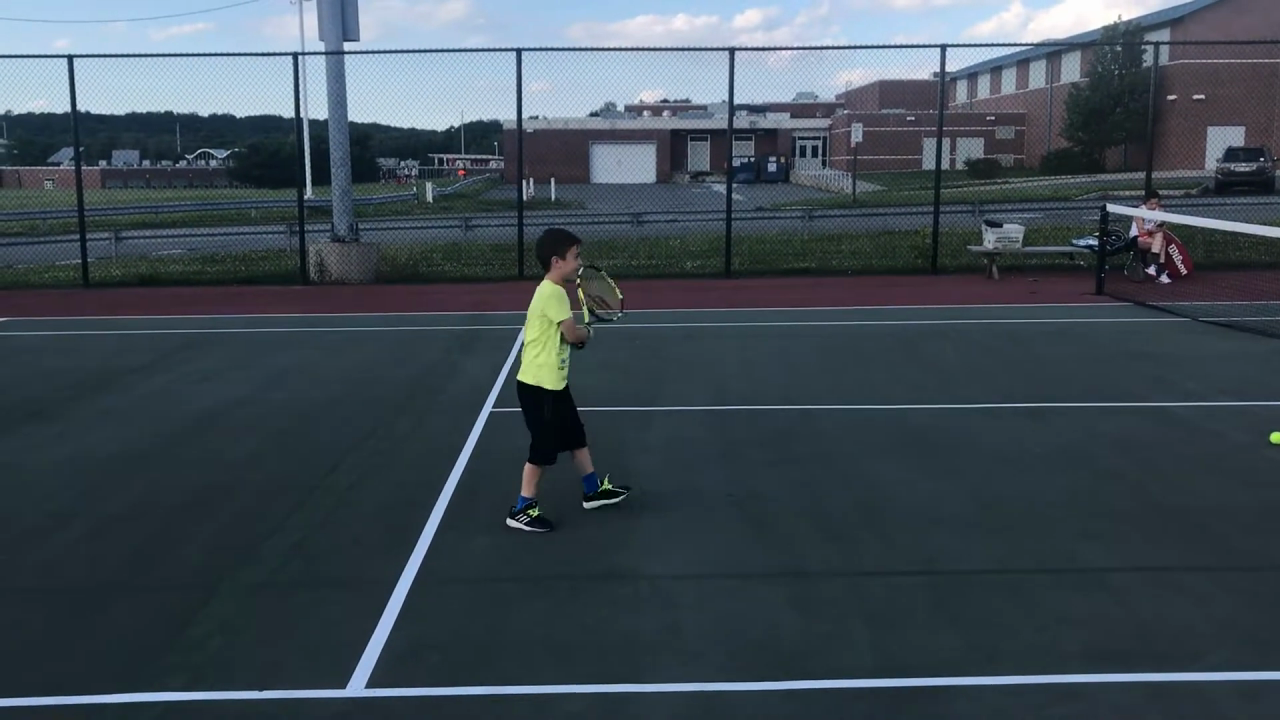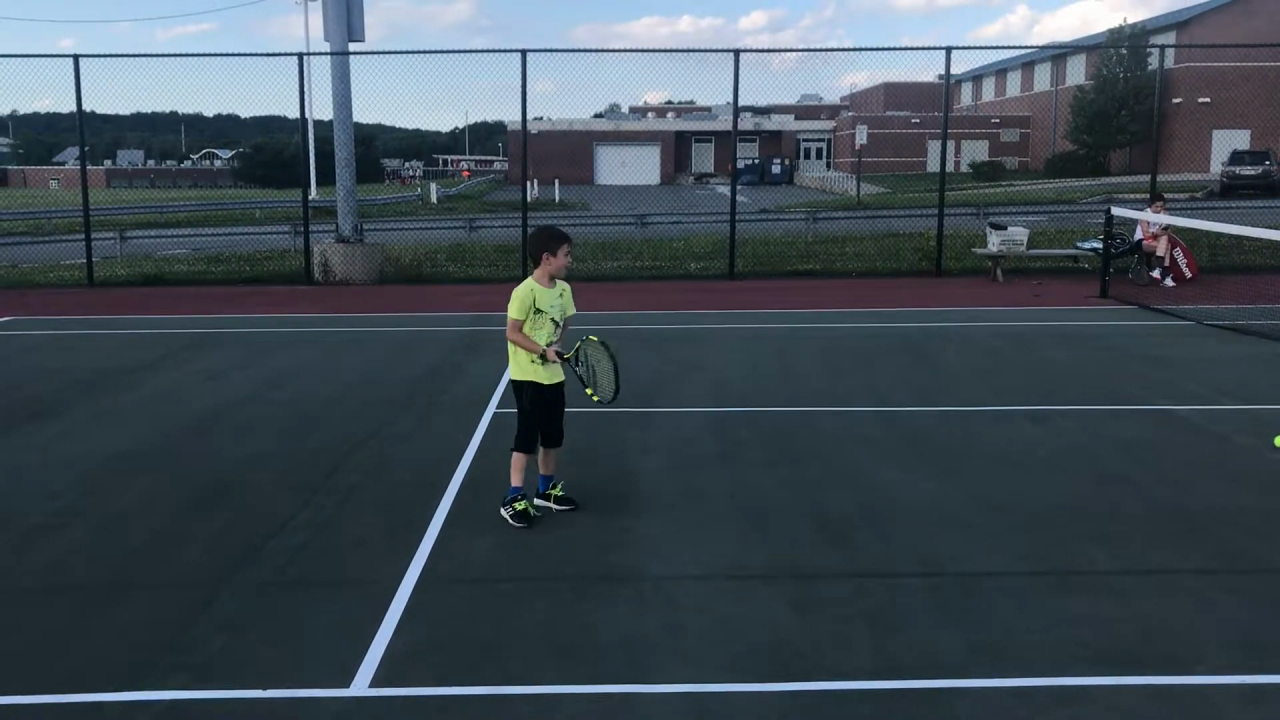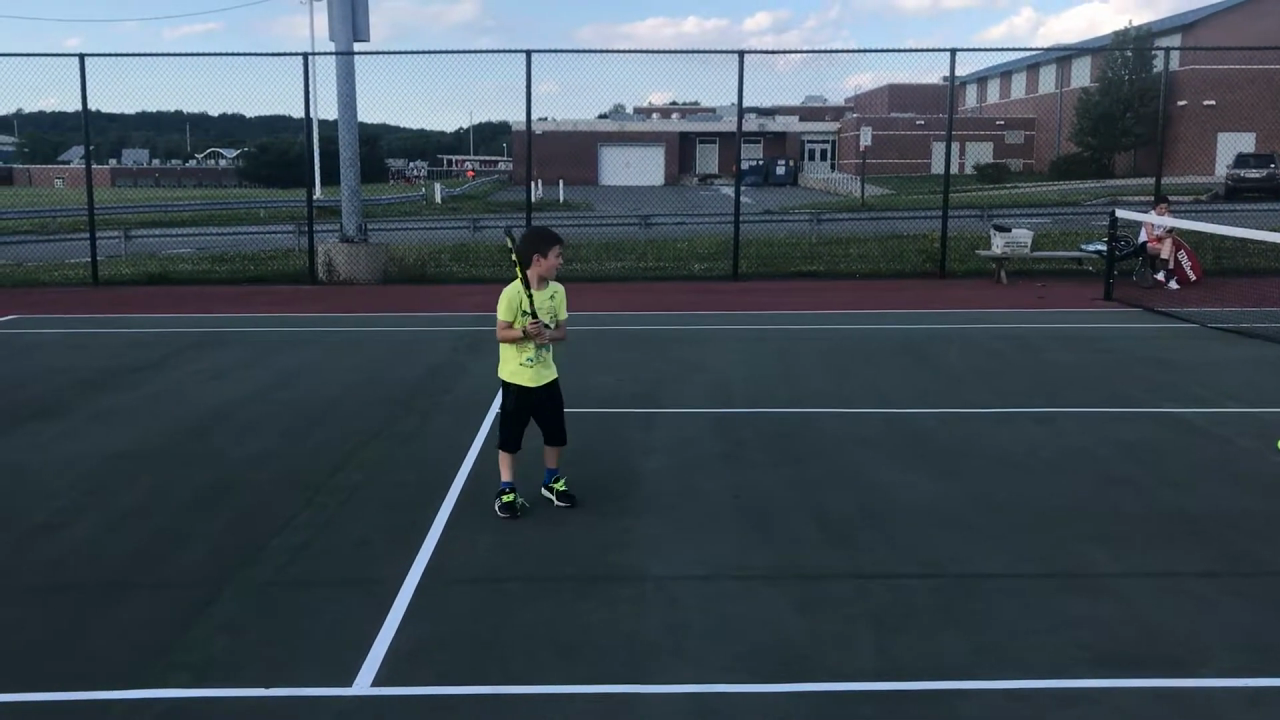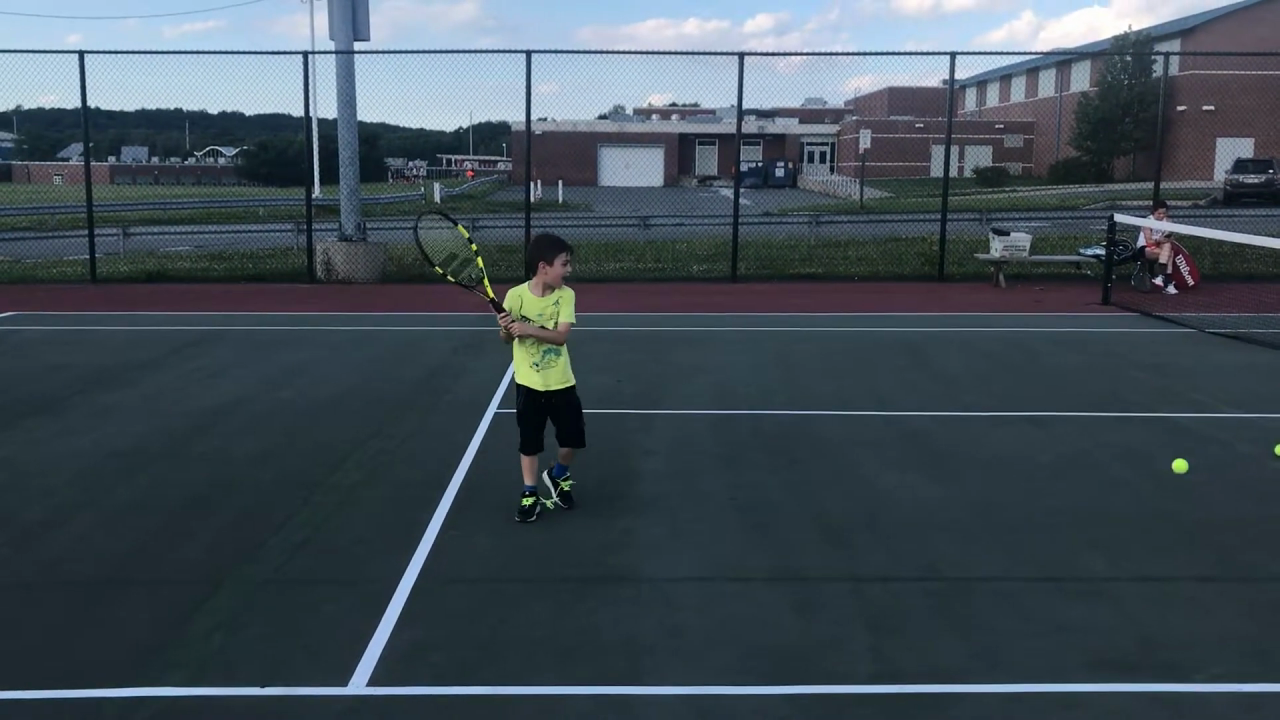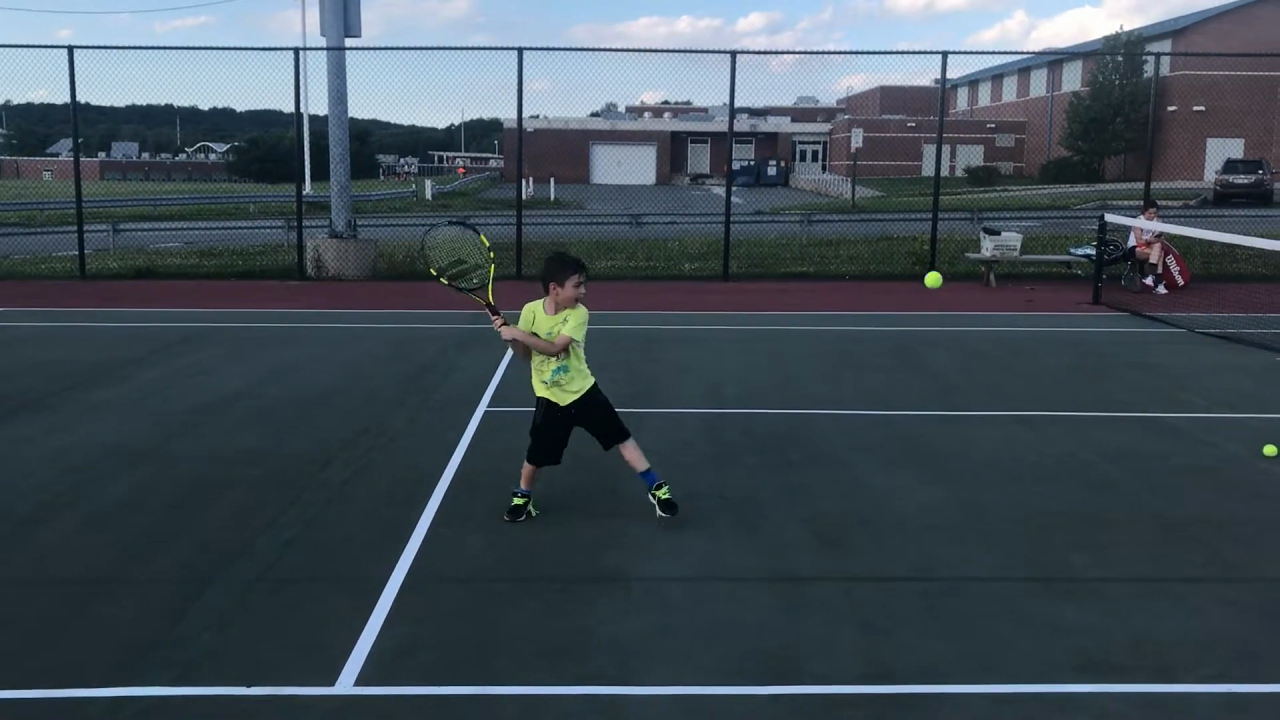
dt=0.4s
person 1, frame 1
left shoulder: (549, 291)
right shoulder: (554, 293)
right elbow: (572, 334)
left wrist: (577, 331)
right wrist: (587, 331)
left hip: (552, 384)
right hip: (539, 385)
left knee: (575, 436)
right knee: (543, 448)
left ankle: (593, 488)
right ankle: (522, 509)
person 1, frame 2
left shoulder: (564, 289)
right shoulder: (524, 292)
right elbow: (512, 333)
left wrist: (556, 348)
right wrist: (543, 351)
left hip: (553, 377)
right hip: (528, 378)
left knee: (552, 436)
right knee: (526, 438)
left ankle: (546, 489)
right ankle: (514, 499)
person 1, frame 3
left shoulder: (558, 290)
right shoulder: (512, 293)
left elbow: (562, 330)
right elbow: (501, 333)
left wrist: (549, 335)
right wrist: (526, 332)
left hip: (547, 376)
right hip: (517, 379)
left knee: (556, 434)
right knee: (510, 437)
left ankle: (552, 481)
right ankle: (506, 491)
person 1, frame 4
left shoulder: (566, 295)
right shoulder: (515, 296)
left elbow: (561, 336)
right elbow: (507, 339)
left wrist: (531, 330)
right wrist: (507, 329)
left hip: (561, 382)
right hip: (529, 383)
left knee: (573, 439)
right knee: (530, 442)
left ankle: (558, 475)
right ankle: (530, 495)
person 1, frame 5
left shoulder: (579, 313)
right shoulder: (530, 311)
left elbow: (555, 347)
right elbow: (526, 354)
left wrist: (519, 335)
right wrist: (511, 338)
left hip: (583, 390)
right hip: (551, 398)
left knee: (621, 436)
right knee: (537, 454)
left ankle: (655, 487)
right ankle: (523, 496)
